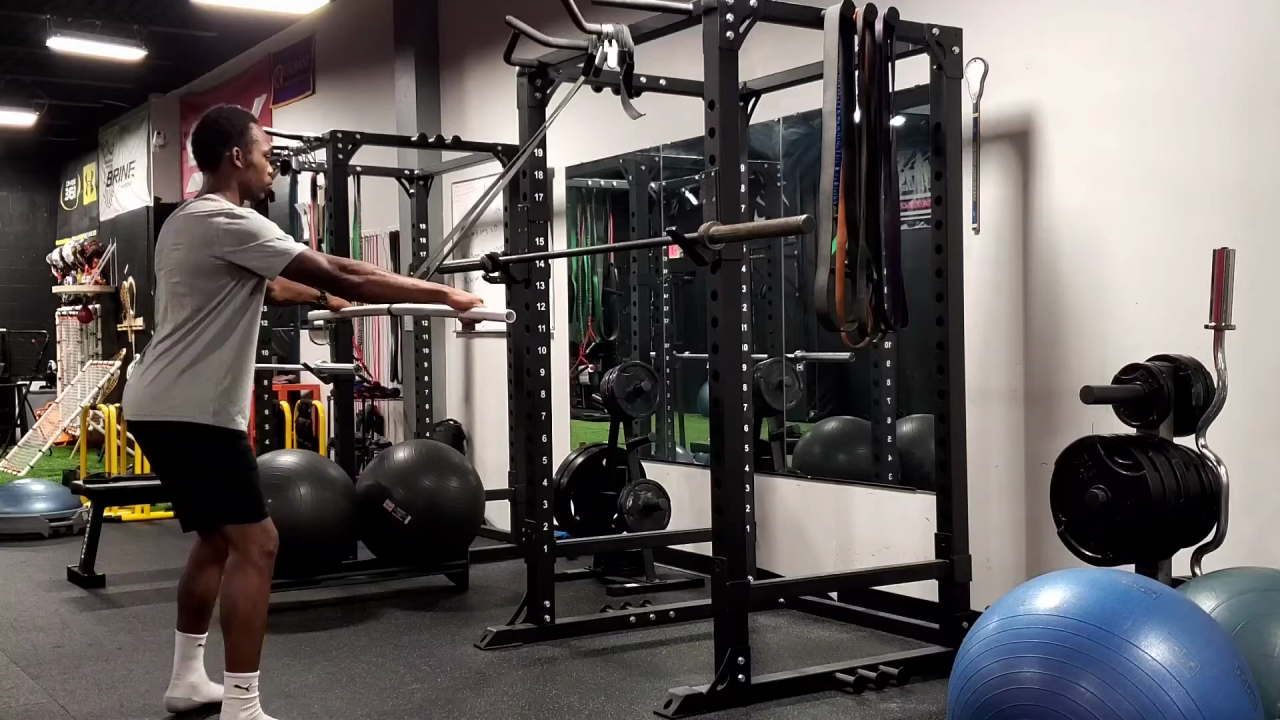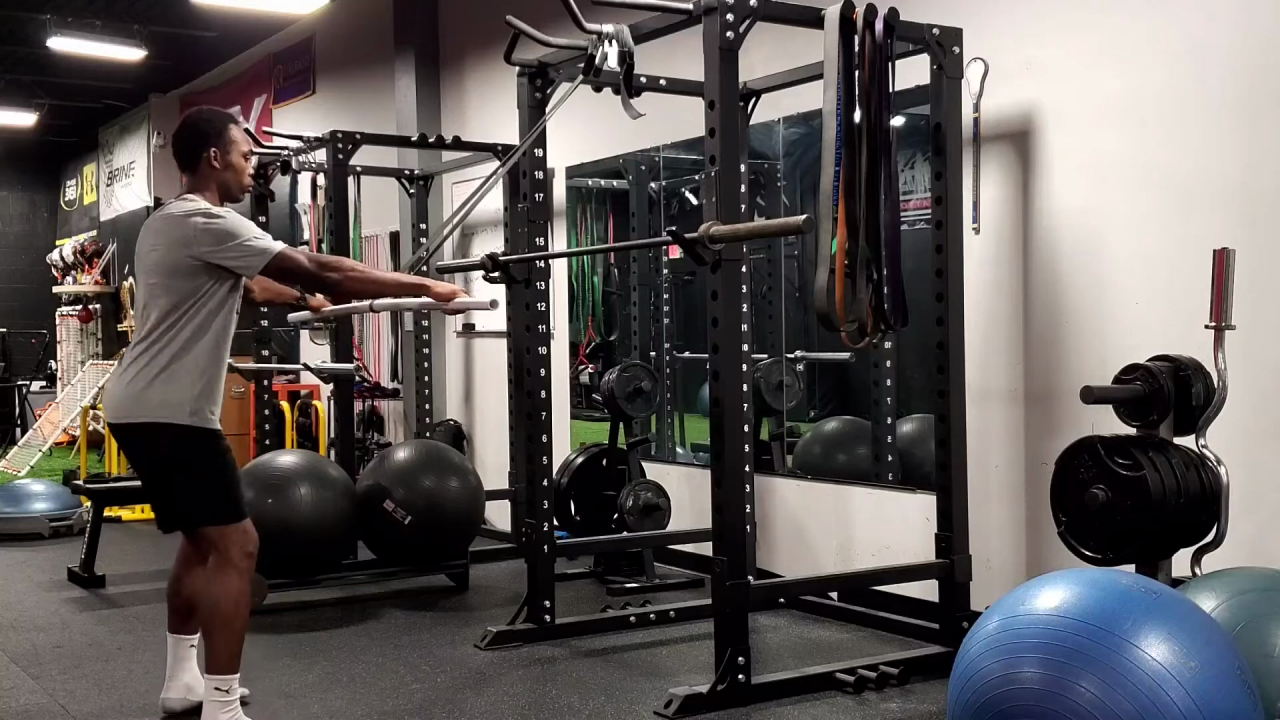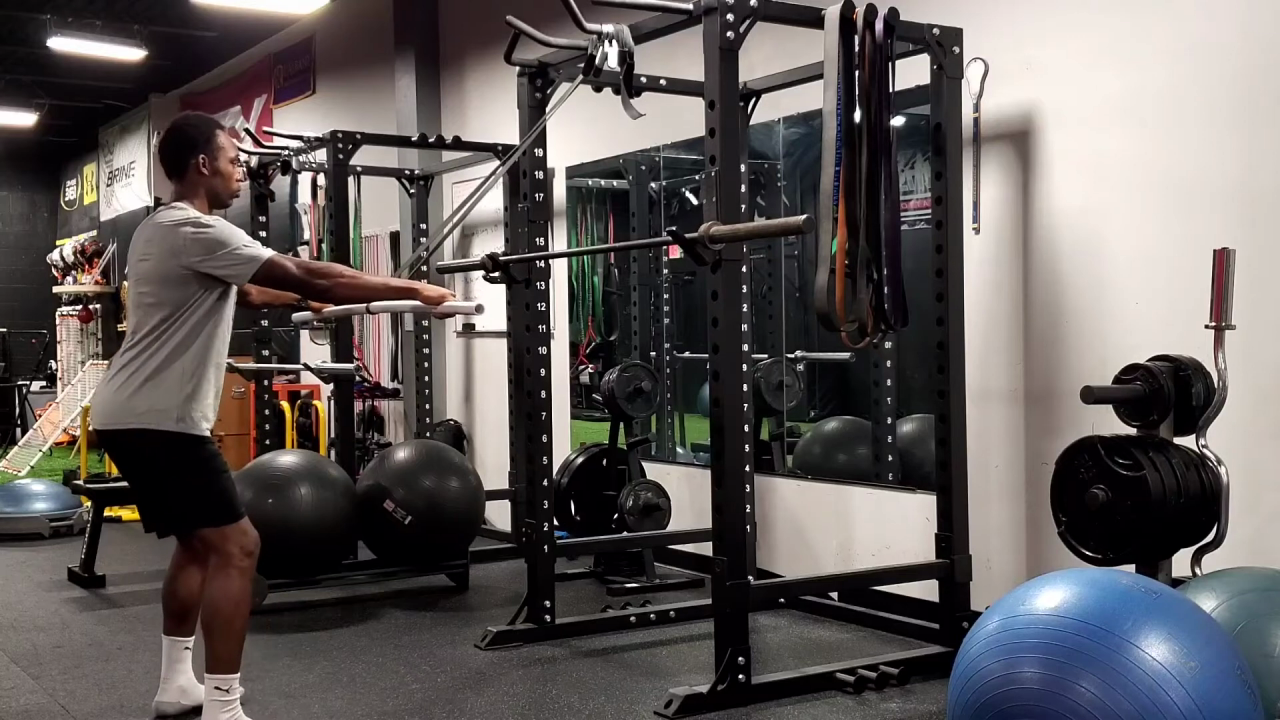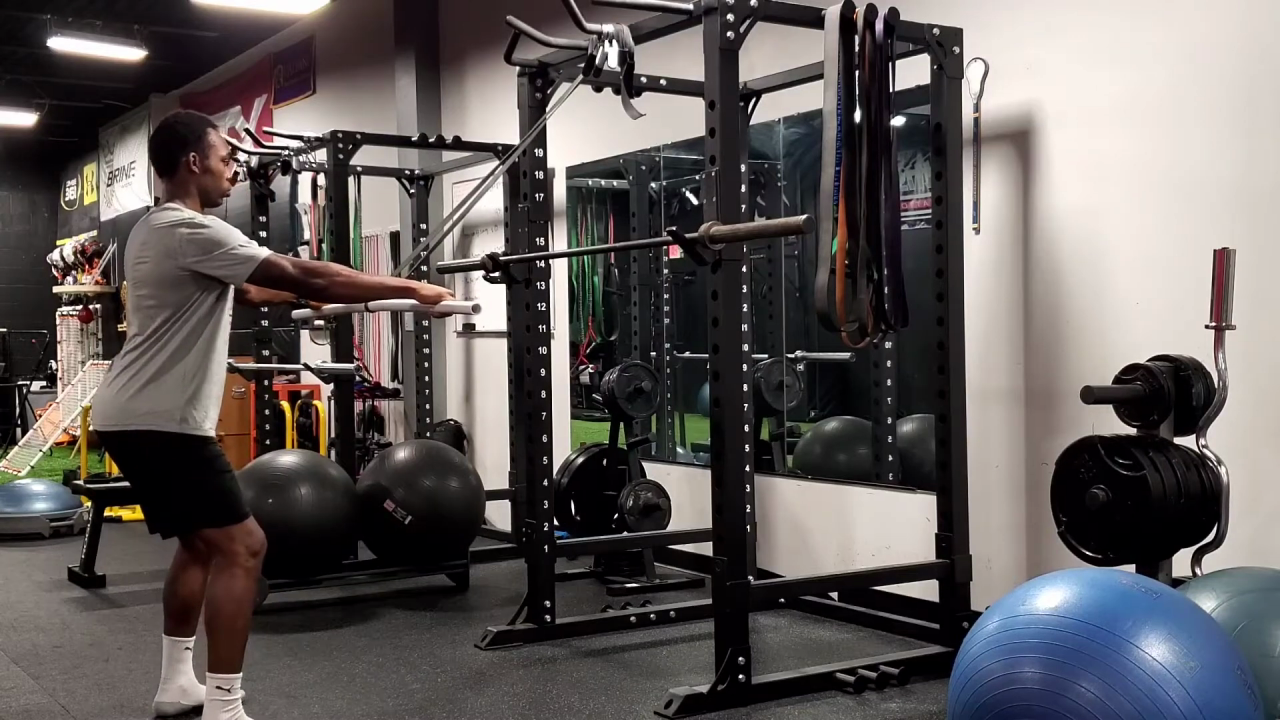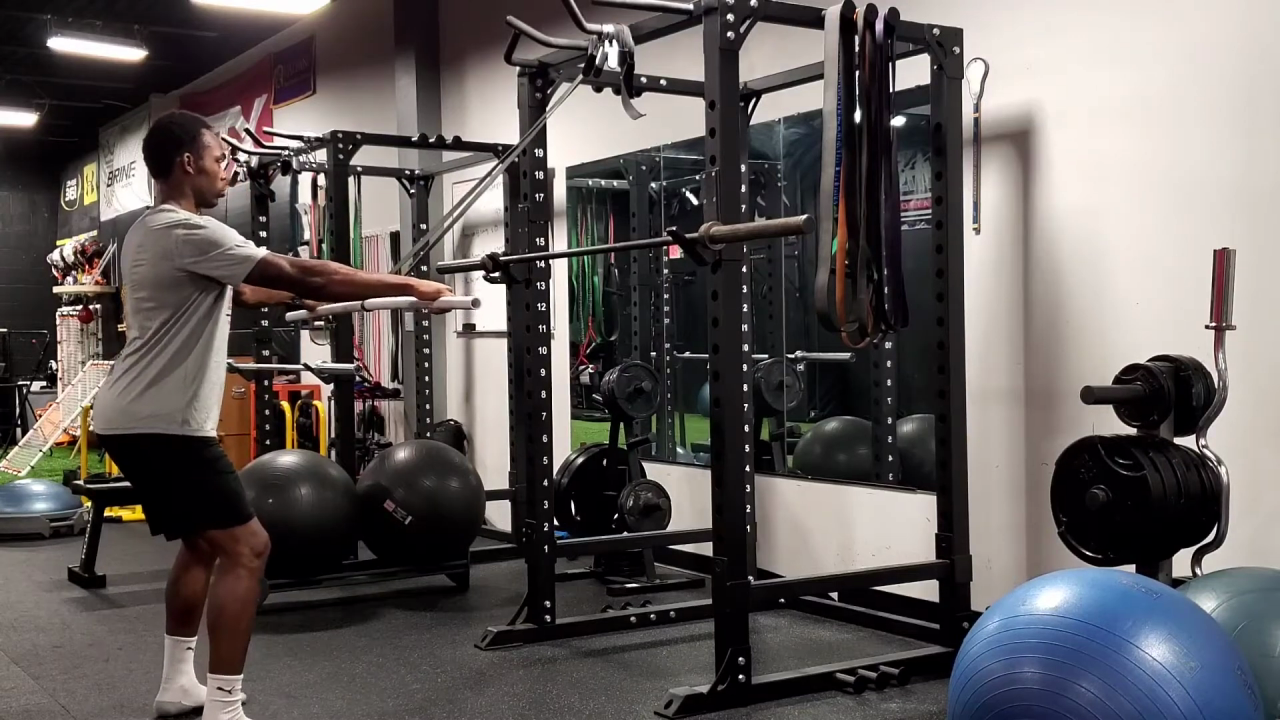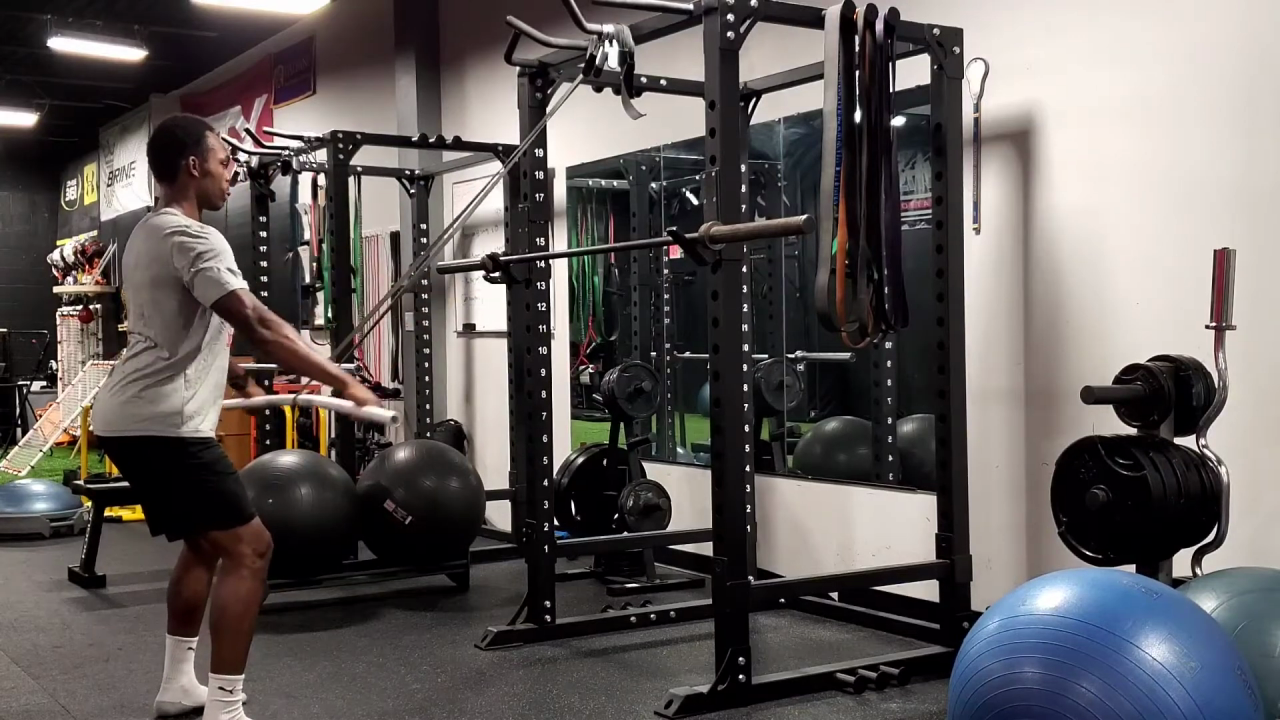
dt=0.5s
person 1, frame 1
left shoulder: (191, 221)
right shoulder: (228, 223)
left elbow: (263, 286)
right elbow: (342, 275)
left wrist: (321, 299)
right wrist: (443, 293)
left hip: (164, 406)
right hip: (191, 411)
left knee: (218, 538)
right knee: (255, 546)
person 1, frame 2
left shoulder: (173, 222)
right shoulder: (205, 223)
left elbow: (243, 286)
right elbow: (318, 270)
left wrist: (302, 299)
right wrist: (424, 287)
left hip: (147, 409)
right hip: (169, 413)
left knee: (202, 539)
right knee: (234, 546)
person 1, frame 3
left shoulder: (167, 229)
right shoulder: (196, 232)
left elbow: (245, 291)
right elbow: (309, 276)
left wrist: (304, 302)
right wrist: (414, 289)
left hip: (135, 414)
right hip: (156, 419)
left knee: (199, 542)
right knee: (235, 548)
person 1, frame 4
left shoulder: (160, 229)
right shoulder: (189, 231)
left elbow: (243, 289)
right elbow: (304, 276)
left wrist: (302, 297)
right wrist: (411, 289)
left hip: (136, 416)
right hip: (159, 420)
left knee: (201, 542)
right knee: (240, 547)
person 1, frame 5
left shoulder: (152, 230)
right shoulder: (186, 232)
left elbow: (231, 291)
right elbow: (302, 274)
left wrist: (296, 298)
right wrist: (408, 285)
left hip: (134, 417)
right hip: (160, 422)
left knee: (203, 543)
right knee: (245, 547)
person 1, frame 6
left shoulder: (149, 233)
right shoulder: (189, 238)
right elbow: (257, 325)
left wrist: (231, 374)
right wrist: (342, 380)
left hip: (130, 418)
right hip: (161, 424)
left knee: (205, 543)
right knee: (248, 547)
